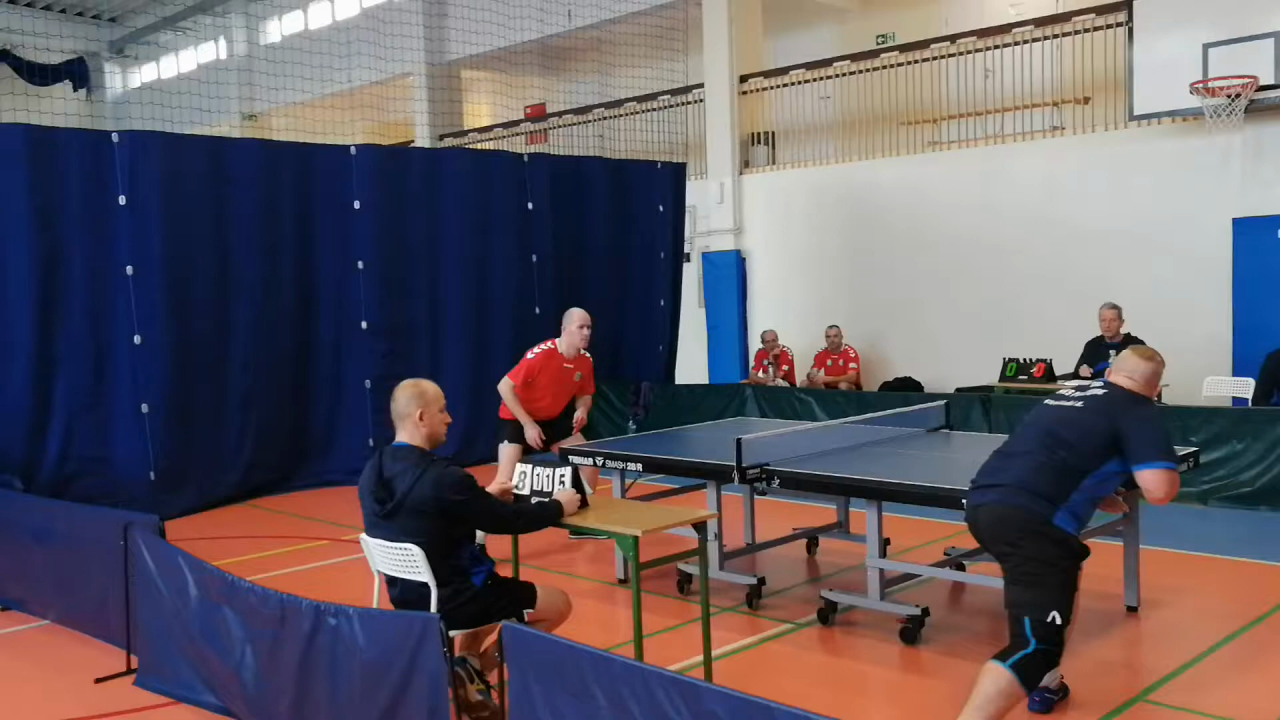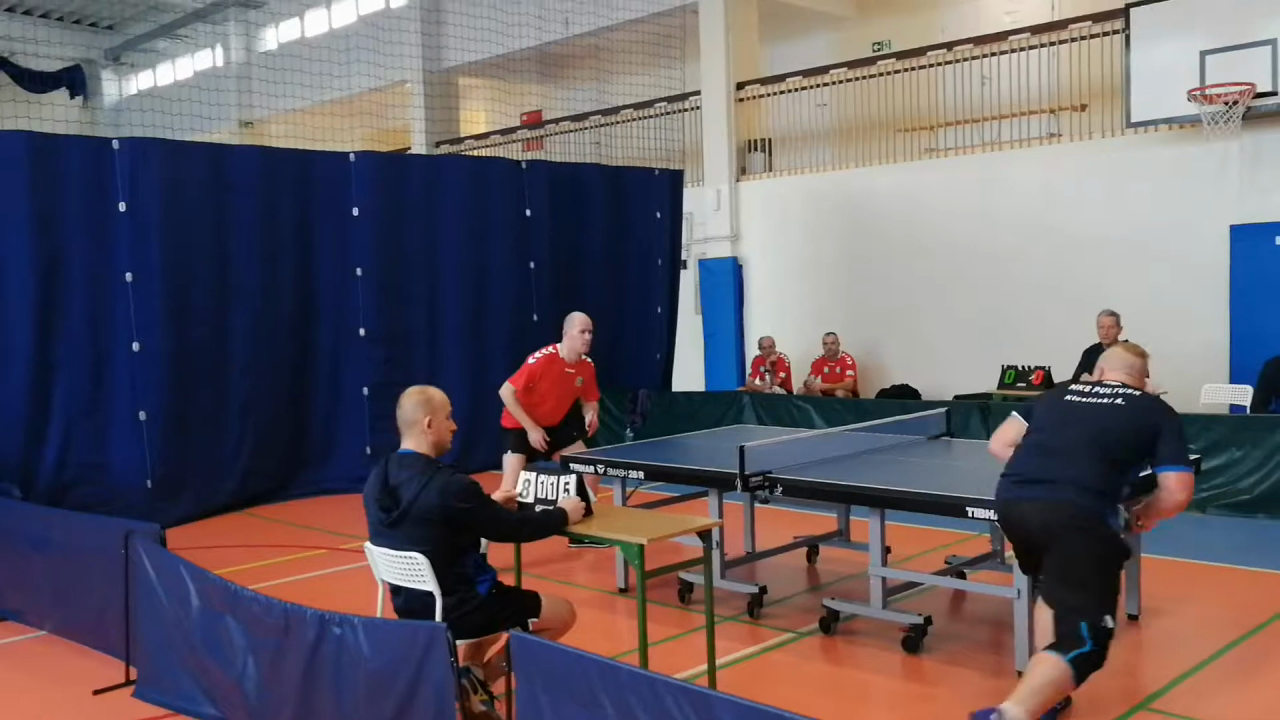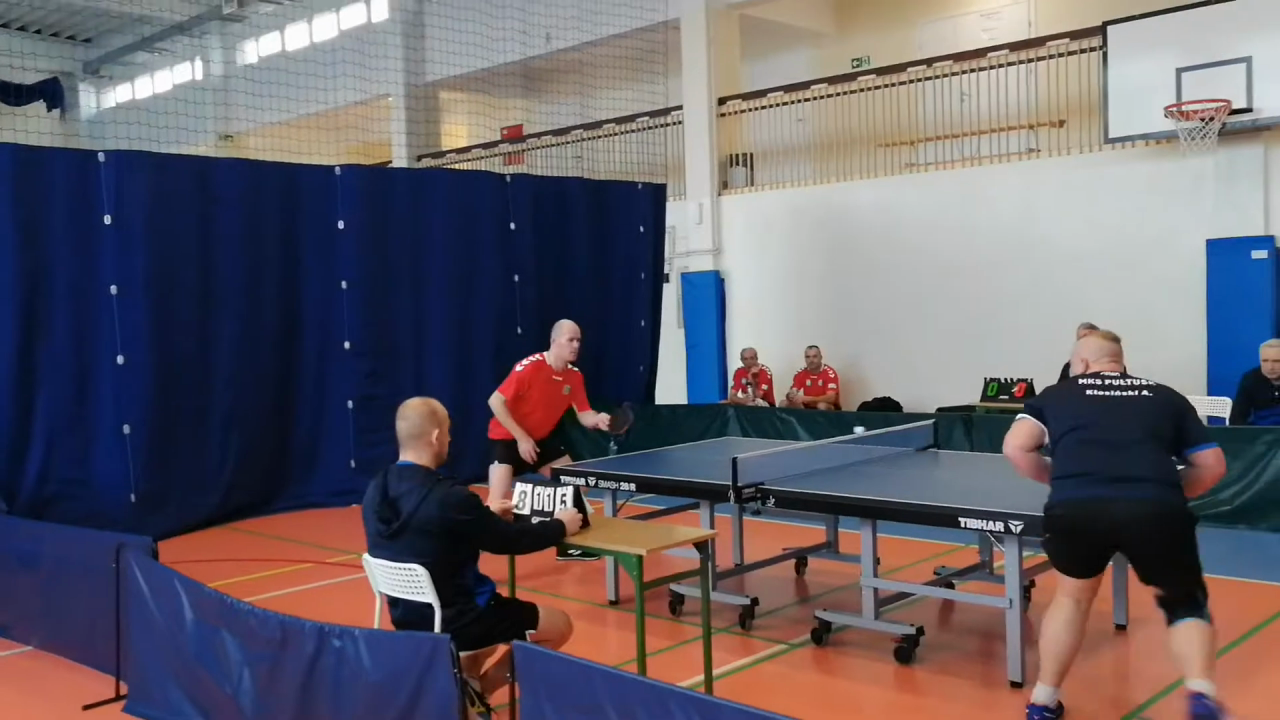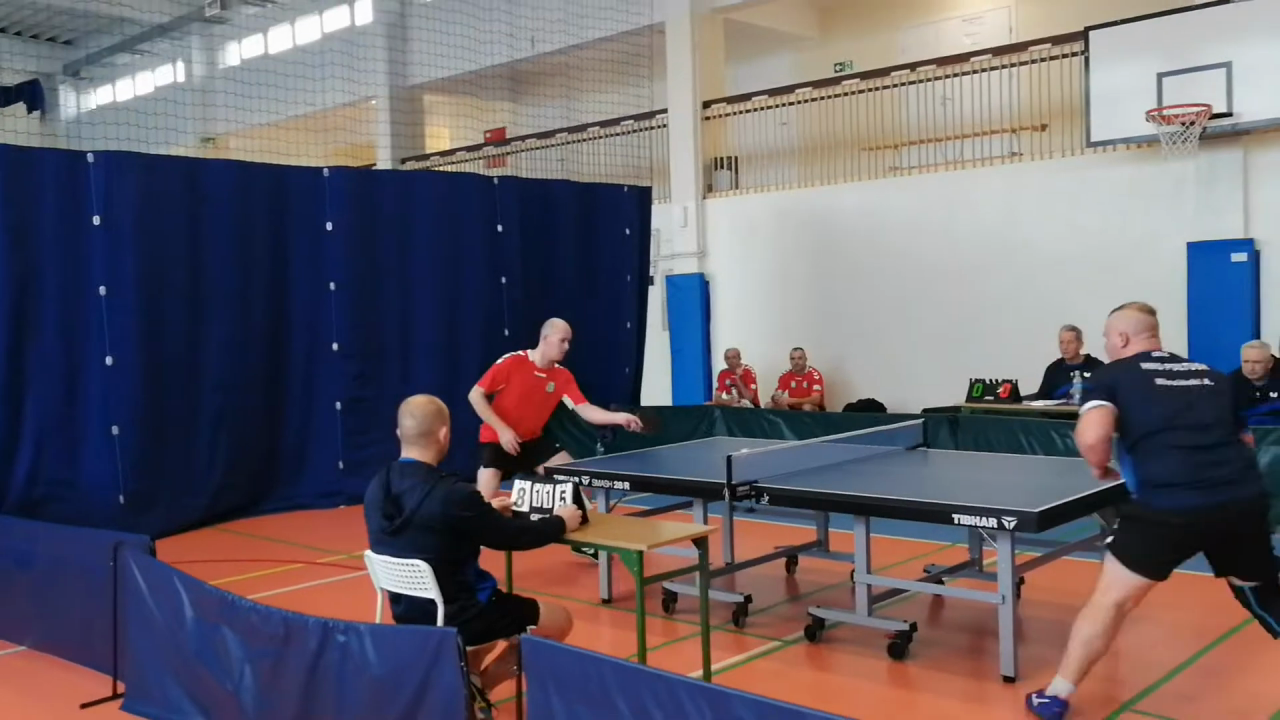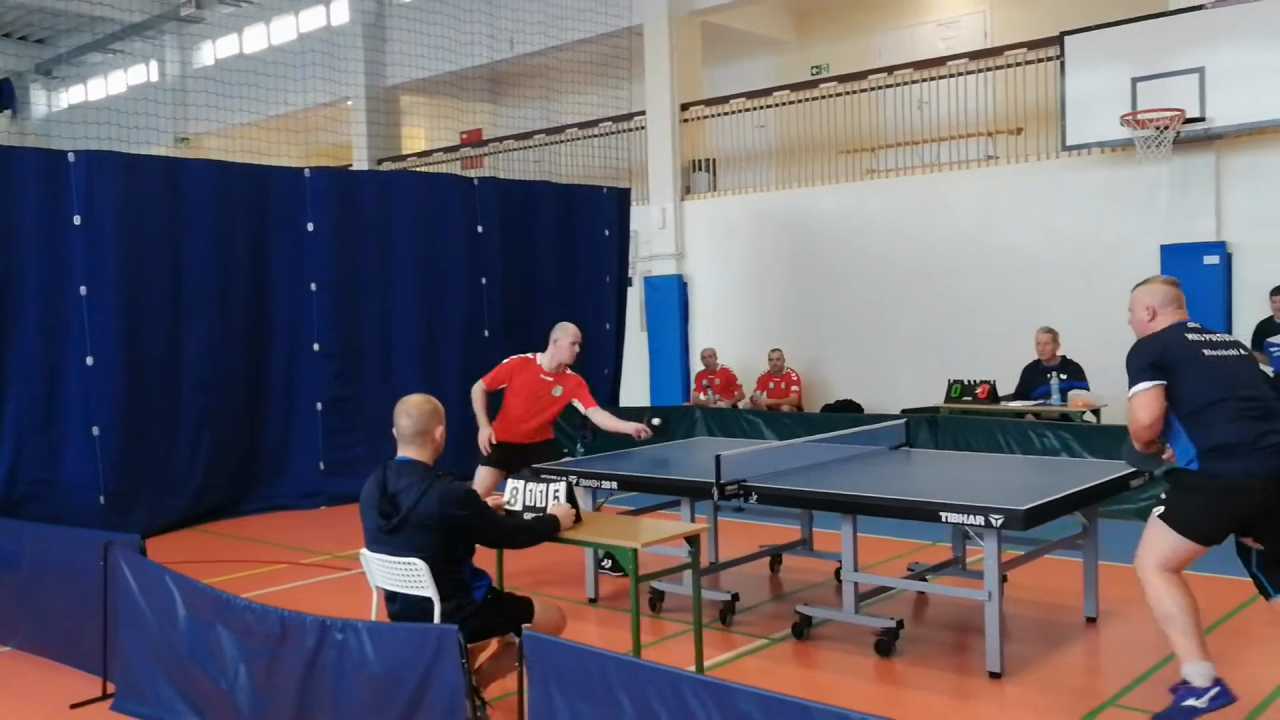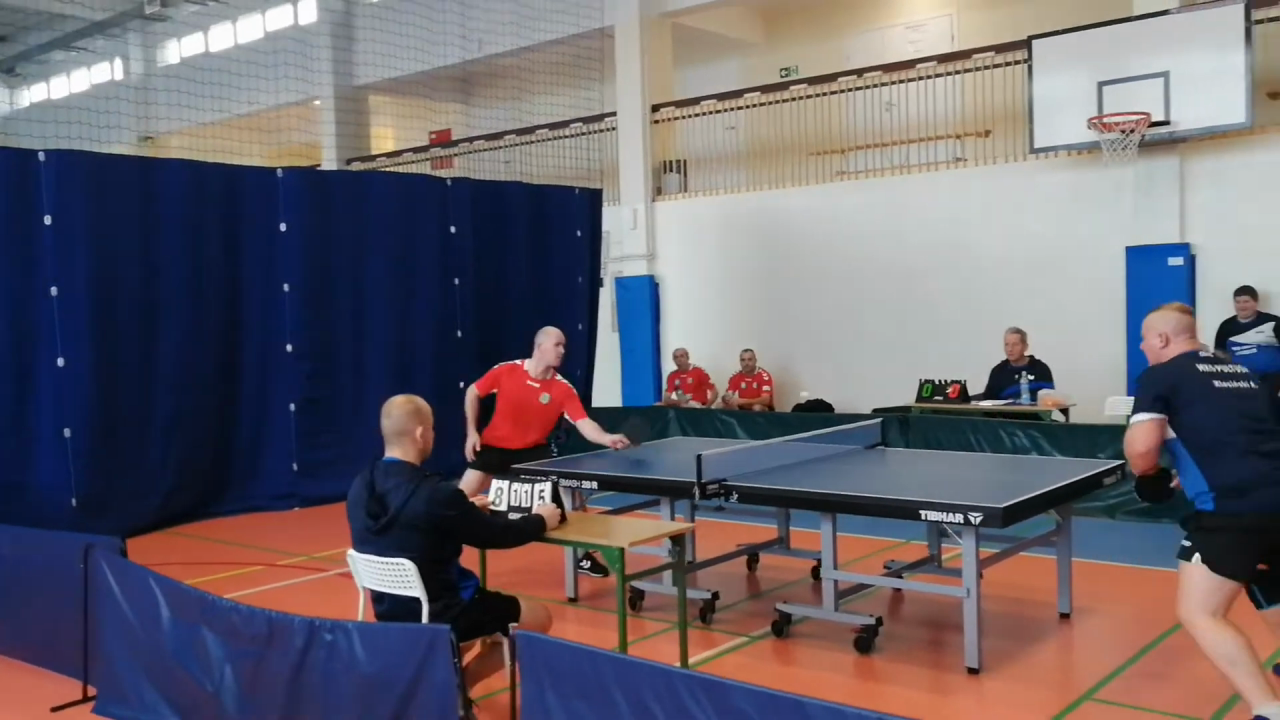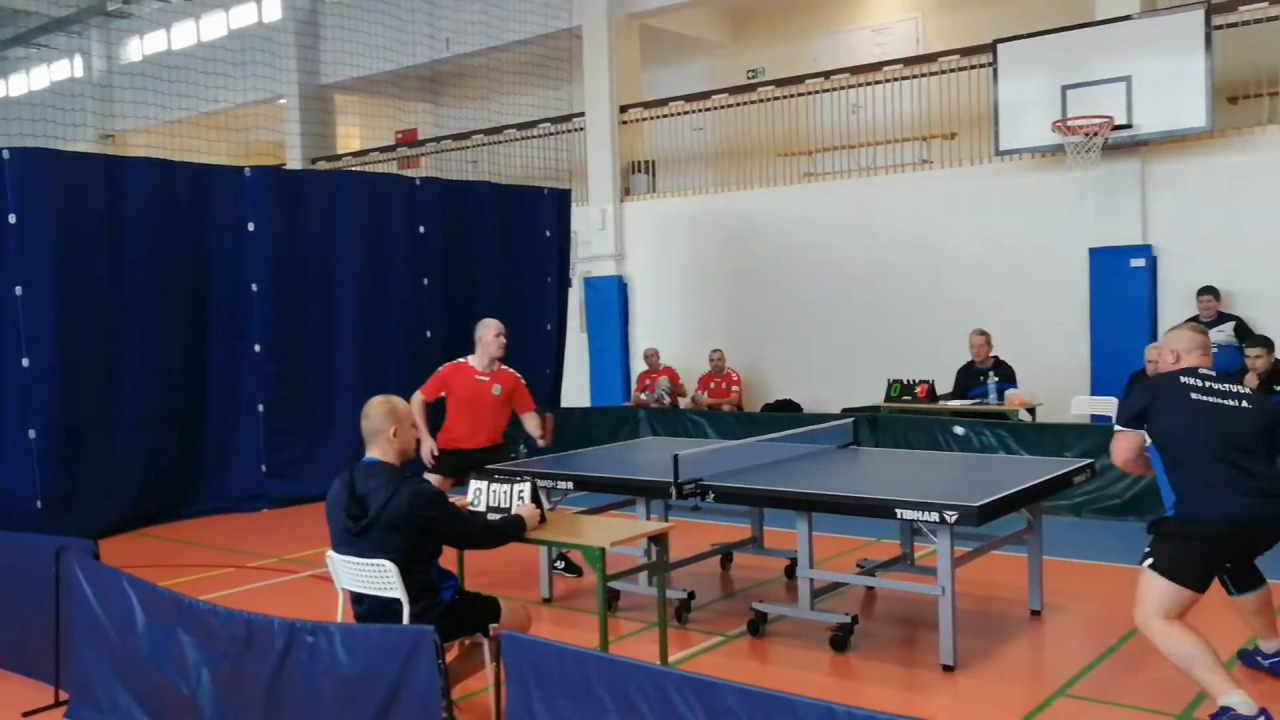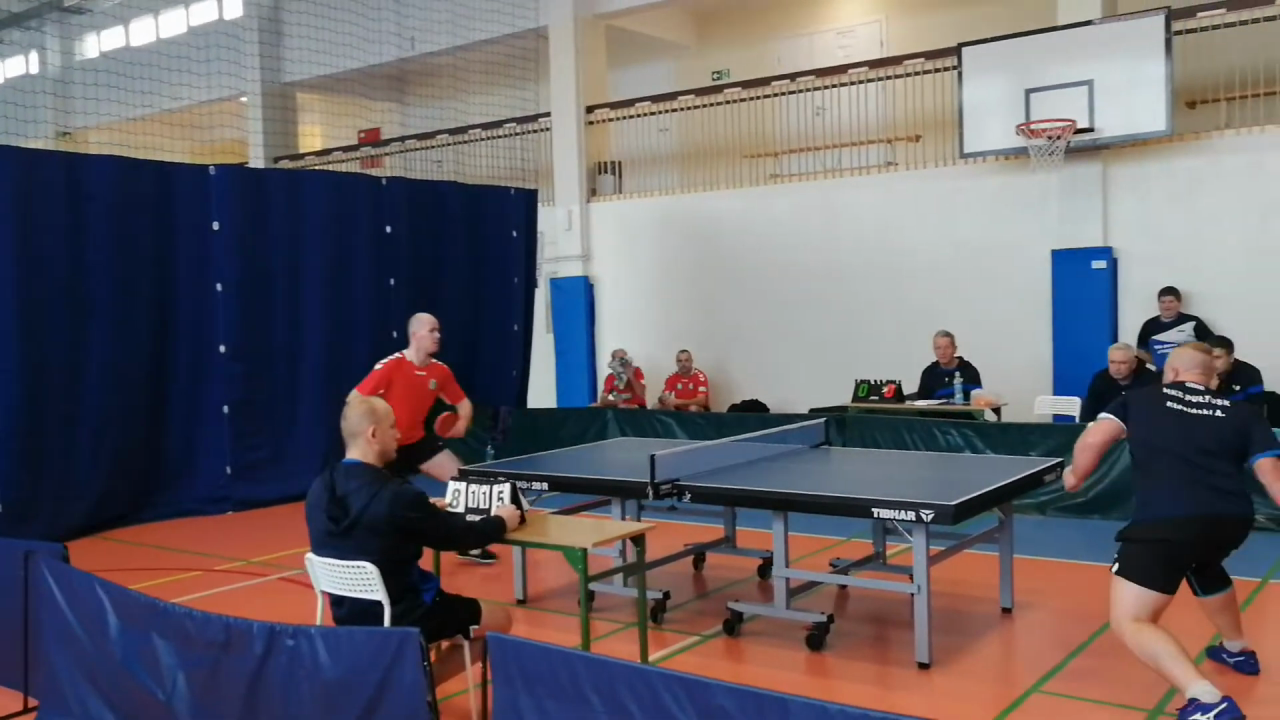
dt=0.2s
person 1, frame 1
left shoulder: (1062, 397)
right shoulder: (1138, 410)
right elbow: (1159, 489)
left wrist: (1095, 496)
left hip: (984, 503)
right hip: (1027, 518)
left knee: (1045, 587)
right knee: (1035, 645)
left ankle: (1046, 684)
person 1, frame 2
left shoulder: (1055, 396)
right shoulder: (1157, 411)
left elbow: (999, 444)
right elbow: (1177, 492)
right wrist: (1144, 518)
left hip: (1014, 503)
right hip: (1077, 515)
left knee: (1055, 592)
right knee: (1082, 645)
person 1, frame 3
left shoulder: (1057, 393)
right shoulder: (1166, 397)
left elbow: (1015, 450)
right elbow: (1211, 466)
left hip: (1074, 507)
right hip: (1156, 507)
left knee: (1072, 598)
right knee: (1185, 606)
person 1, frame 4
left shoulder: (1113, 376)
right shoulder: (1208, 374)
left elbow: (1090, 437)
right elbow: (1243, 440)
left wrist: (1100, 467)
left hip: (1167, 506)
right hip: (1243, 503)
left knee: (1111, 599)
person 1, frame 5
left shoulder: (1150, 348)
right shoulder: (1230, 343)
left elbow: (1146, 419)
left wrist: (1144, 443)
left hip: (1222, 477)
left knee: (1153, 568)
left ankle: (1200, 682)
person 1, frame 6
left shoulder: (1159, 377)
right shoulder: (1242, 373)
left elbow: (1140, 450)
left wrist: (1148, 468)
left hip: (1236, 510)
left knee: (1199, 613)
person 1, frame 7
left shoulder: (1154, 390)
left elbow: (1122, 455)
left wrist: (1153, 460)
left hip: (1200, 519)
left knee: (1153, 617)
right knee: (1234, 562)
person 1, frame 8
left shoulder: (1142, 399)
right shoulder: (1243, 414)
left elbow: (1095, 440)
left wrist: (1075, 473)
left hip: (1165, 523)
right hip: (1230, 517)
left knee: (1129, 620)
right knee: (1198, 563)
right ankle: (1238, 649)
person 2, frame 1
left shoulder: (374, 470)
right shoulder: (442, 476)
right elbow: (507, 520)
left wrist: (482, 497)
right wrist: (558, 506)
left hip: (407, 592)
right hip: (448, 599)
left knee: (495, 582)
right knee: (558, 603)
left ankle: (467, 663)
right ankle: (472, 671)
person 2, frame 2
left shoulder: (379, 478)
right shoulder: (448, 485)
right elbow: (512, 528)
left wrist: (487, 505)
right wrist: (562, 515)
left hip: (410, 603)
right hip: (453, 608)
left knee: (499, 595)
right knee: (562, 612)
left ankle: (469, 670)
right ankle: (474, 681)
person 2, frame 3
left shoulder: (377, 490)
right shoulder: (448, 497)
right elbow: (511, 540)
left wrist: (484, 515)
right wrist: (560, 526)
left hip: (408, 613)
right hip: (452, 620)
left knee: (497, 607)
right knee: (559, 625)
left ankle: (466, 682)
right ankle: (472, 692)
person 2, frame 4
left shoulder: (378, 487)
right shoulder: (451, 494)
right elbow: (512, 536)
left wrist: (484, 513)
right wrist: (560, 522)
left hip: (408, 611)
right hip: (453, 615)
left knee: (500, 605)
right knee: (559, 619)
left ankle: (466, 677)
right ankle: (473, 690)
person 2, frame 5
left shoulder: (374, 486)
right shoulder: (447, 492)
right elbow: (508, 535)
left wrist: (479, 510)
right wrist: (554, 521)
left hip: (404, 608)
right hip: (450, 613)
left knee: (495, 601)
right knee: (553, 618)
person 2, frame 6
left shoulder: (361, 487)
right shoulder: (434, 493)
right elbow: (495, 535)
left wrist: (465, 510)
right wrist: (540, 521)
left hip: (391, 608)
right hip: (438, 613)
left knee: (482, 600)
right knee: (539, 617)
person 2, frame 7
left shoulder: (341, 488)
right shoulder: (414, 494)
right elbow: (476, 536)
left wrist: (444, 511)
right wrist: (519, 521)
left hip: (369, 610)
right hip: (418, 613)
left knee: (463, 599)
right knee: (519, 618)
person 2, frame 8
left shoulder: (320, 489)
right shoulder: (395, 495)
right elbow: (458, 537)
left wrist: (424, 511)
right wrist: (500, 522)
left hip: (348, 612)
right hip: (399, 616)
right knee: (499, 620)
person 3, frame 1
left shoulder: (586, 361)
right shoulder: (541, 354)
left elbow: (585, 395)
right elbow: (504, 387)
left wrist: (582, 411)
right wrist: (528, 424)
left hip: (554, 418)
right hip: (518, 418)
left knee: (589, 463)
right knee: (505, 480)
right ankle: (478, 537)
person 3, frame 2
left shoulder: (587, 366)
right shoulder: (542, 359)
left elbow: (589, 402)
right elbow: (506, 392)
left wrist: (590, 417)
right wrist: (531, 428)
left hip: (555, 426)
right hip: (520, 426)
left knee: (590, 472)
right knee: (510, 489)
person 3, frame 3
left shoulder: (574, 376)
right shoulder: (529, 367)
left elbow: (585, 414)
right elbow: (496, 402)
left wrist: (600, 419)
right wrist: (520, 437)
left hip: (541, 440)
right hip: (509, 441)
left knee: (576, 486)
right knee: (499, 501)
left ankle: (569, 545)
person 3, frame 4
left shoulder: (562, 377)
right shoulder: (511, 363)
left elbow: (585, 410)
right elbow: (476, 395)
left wrist: (619, 417)
right wrist: (501, 429)
left hip: (533, 440)
right hip: (498, 440)
person 3, frame 5
left shoulder: (573, 382)
right shoulder: (517, 365)
left elbow: (596, 414)
right elbow: (478, 388)
left wrist: (629, 426)
right wrist: (484, 425)
left hip: (542, 444)
right hip: (503, 441)
left ankle: (601, 553)
person 3, frame 6
left shoulder: (563, 389)
right shoulder: (505, 371)
left elbow: (584, 423)
right elbow: (472, 393)
left wrist: (608, 439)
right wrist: (472, 431)
left hip: (534, 450)
right hip: (494, 446)
left ankle: (582, 555)
person 3, frame 7
left shoulder: (511, 378)
right shoulder: (451, 371)
left elbow: (528, 414)
right elbow: (418, 400)
left wrist: (539, 435)
right wrist: (425, 437)
left hip: (491, 448)
right hip: (452, 447)
left ankle: (553, 556)
person 3, frame 8
left shoulder: (440, 370)
right shoulder: (390, 366)
left elbow: (462, 401)
right elbow: (354, 399)
left wrist: (463, 422)
left hip: (419, 439)
